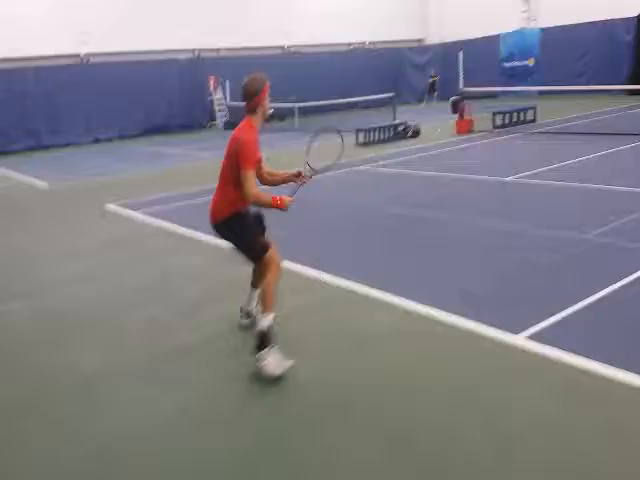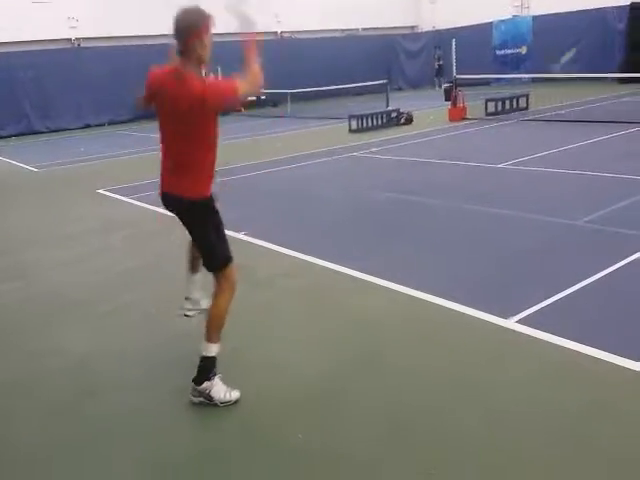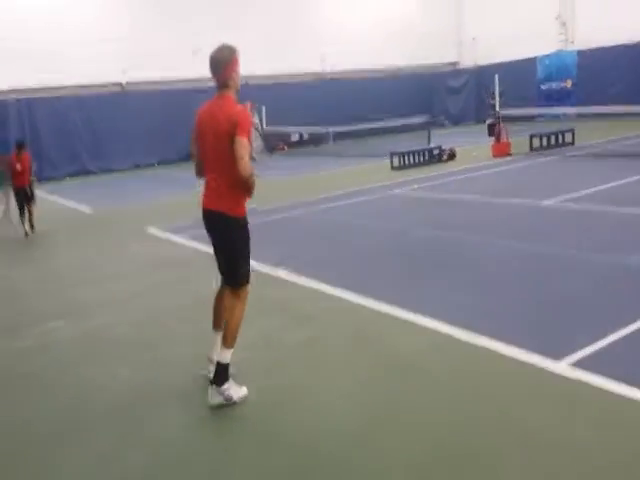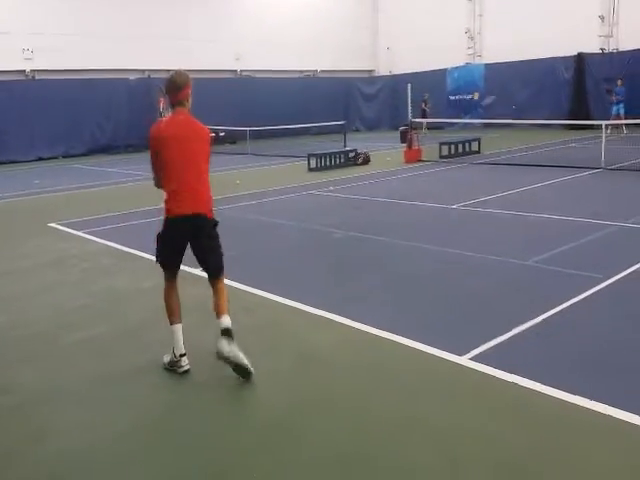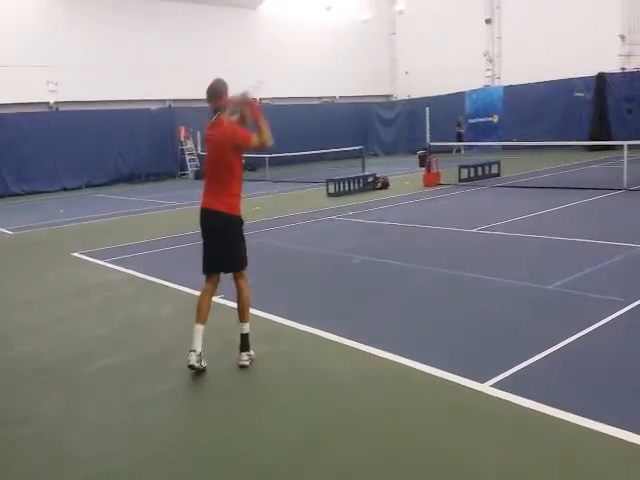
dt=1s
person 1, frame 1
left shoulder: (248, 133)
right shoulder: (246, 138)
left elbow: (264, 177)
right elbow: (250, 193)
left wrist: (290, 176)
right wrist: (278, 202)
left hip: (233, 210)
right hip: (229, 215)
left knee: (264, 250)
right knee: (273, 261)
left ankle: (250, 310)
right ankle: (265, 347)
person 1, frame 2
left shoulder: (159, 76)
right shoulder: (208, 92)
right elbow: (251, 88)
right wrist: (254, 55)
left hip: (170, 188)
right hip: (193, 195)
left knee: (202, 233)
right knee: (227, 280)
left ankle: (194, 293)
right ankle: (204, 380)
person 1, frame 3
left shoulder: (202, 113)
right shoulder: (239, 114)
left elbow: (199, 168)
right elbow: (244, 170)
right wrist: (251, 184)
left hip: (210, 209)
right hip: (230, 212)
left knee: (228, 281)
right knee: (239, 293)
left ankle: (218, 354)
right ankle: (221, 382)
person 1, frame 4
left shoulder: (158, 131)
right shoulder: (203, 131)
left elbow: (159, 181)
left hip: (176, 215)
right hip: (205, 213)
left knee: (170, 278)
right knee: (218, 282)
left ankle: (179, 354)
right ankle: (226, 338)
person 1, frame 5
left shoulder: (212, 128)
right shoulder: (234, 132)
right elbow: (266, 142)
left wrist: (243, 112)
right wrist: (254, 109)
left hip: (209, 212)
right hip: (227, 215)
left knee: (211, 281)
right knee: (240, 277)
left ankle: (195, 351)
right ankle: (244, 348)
